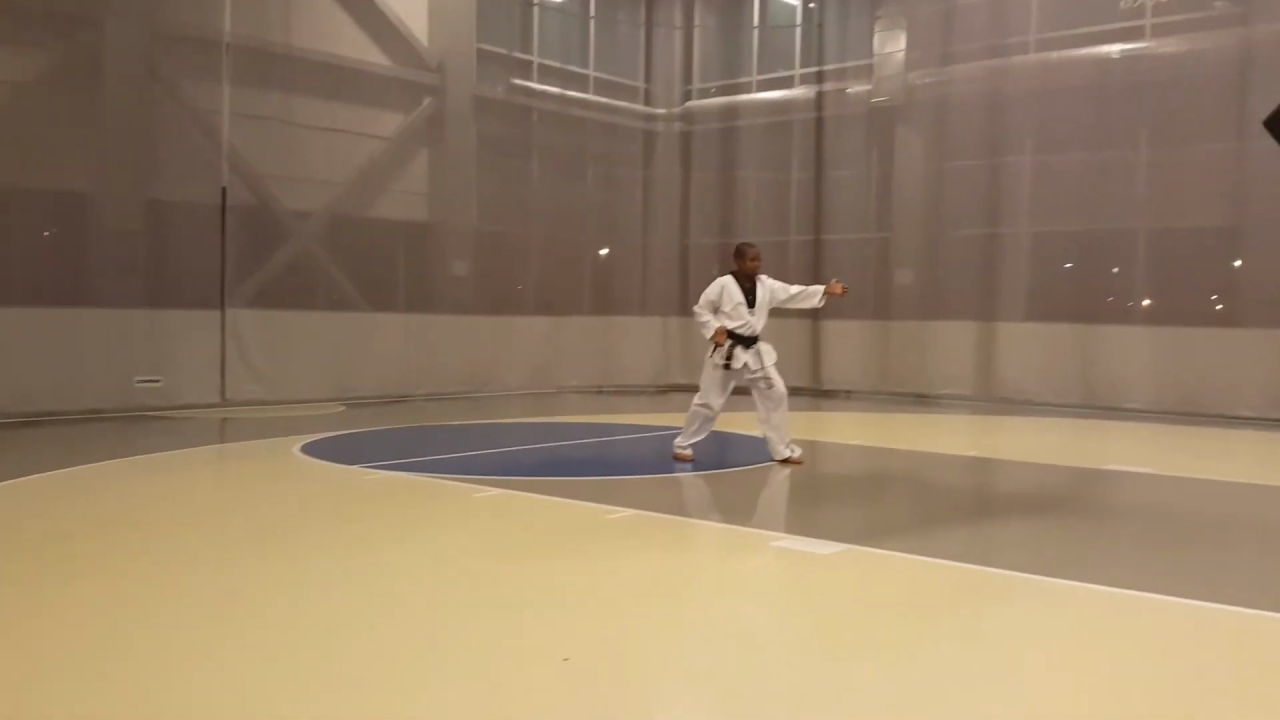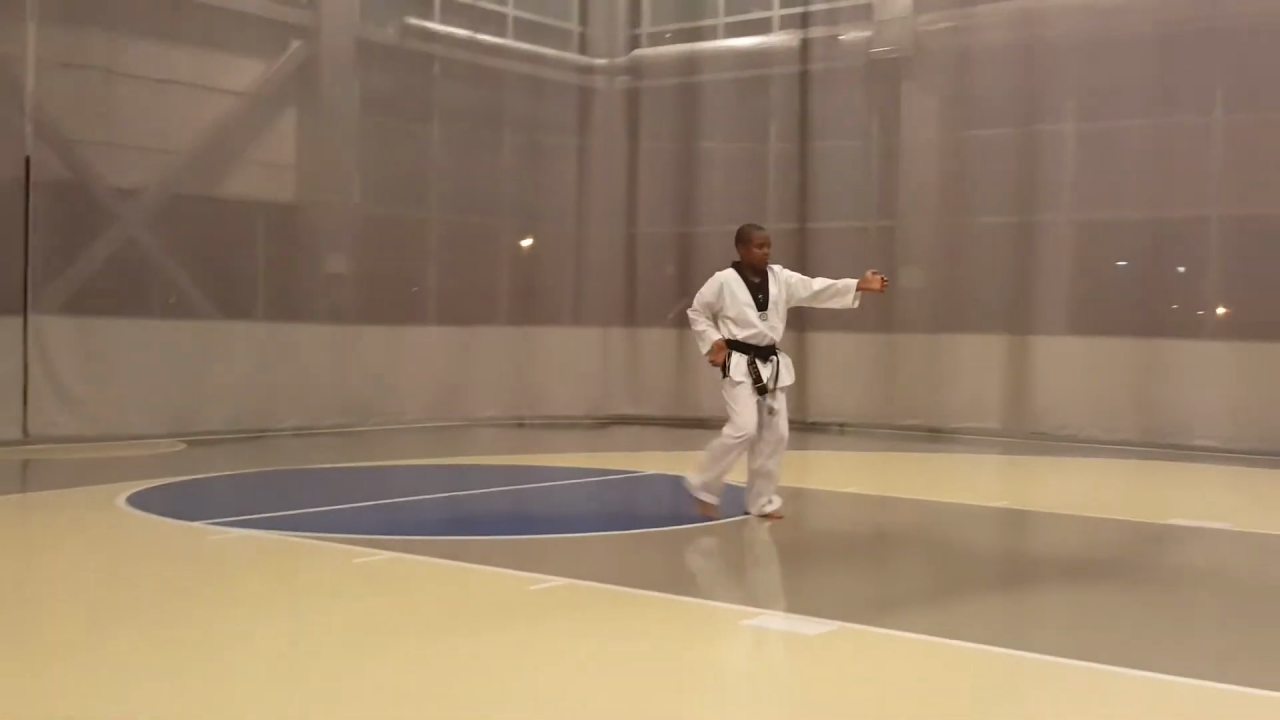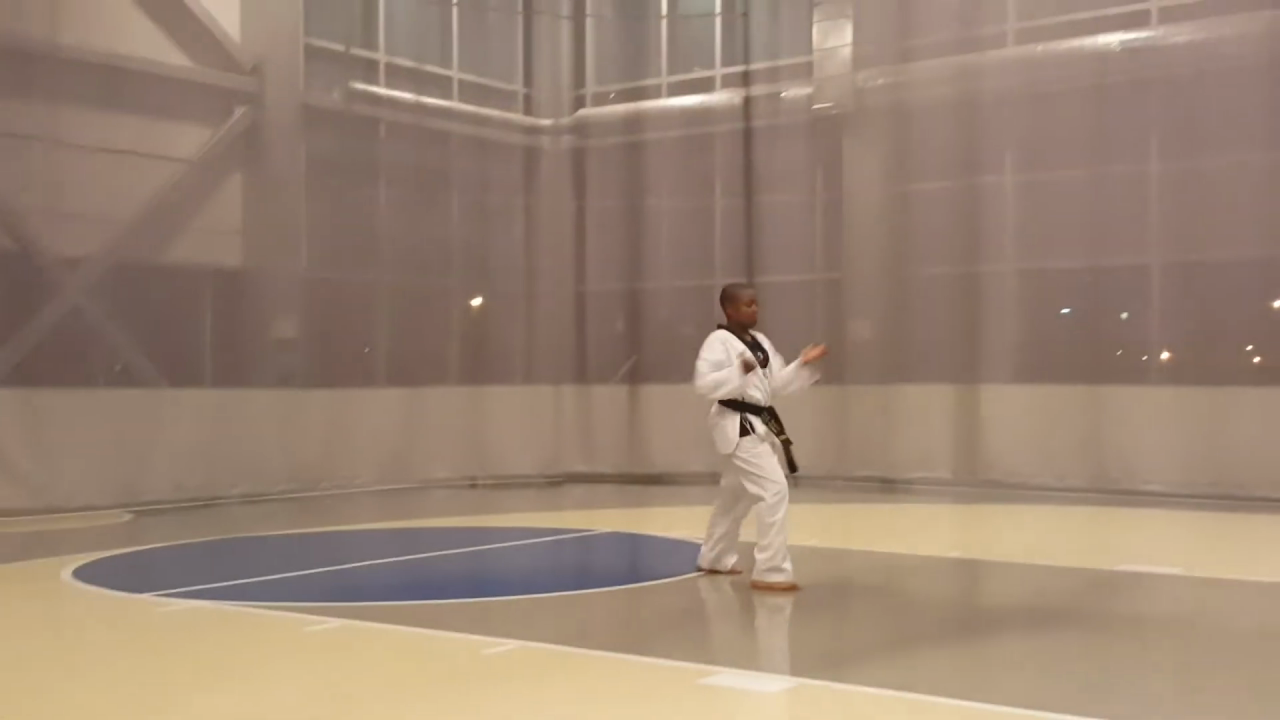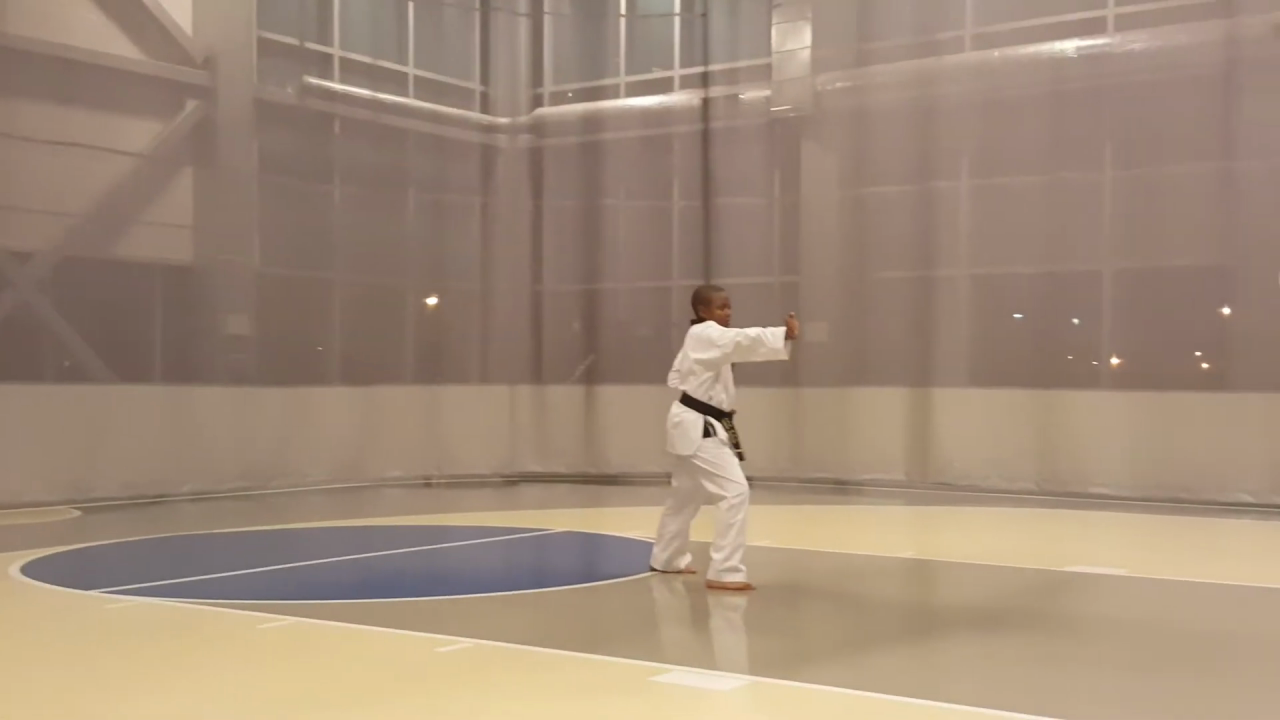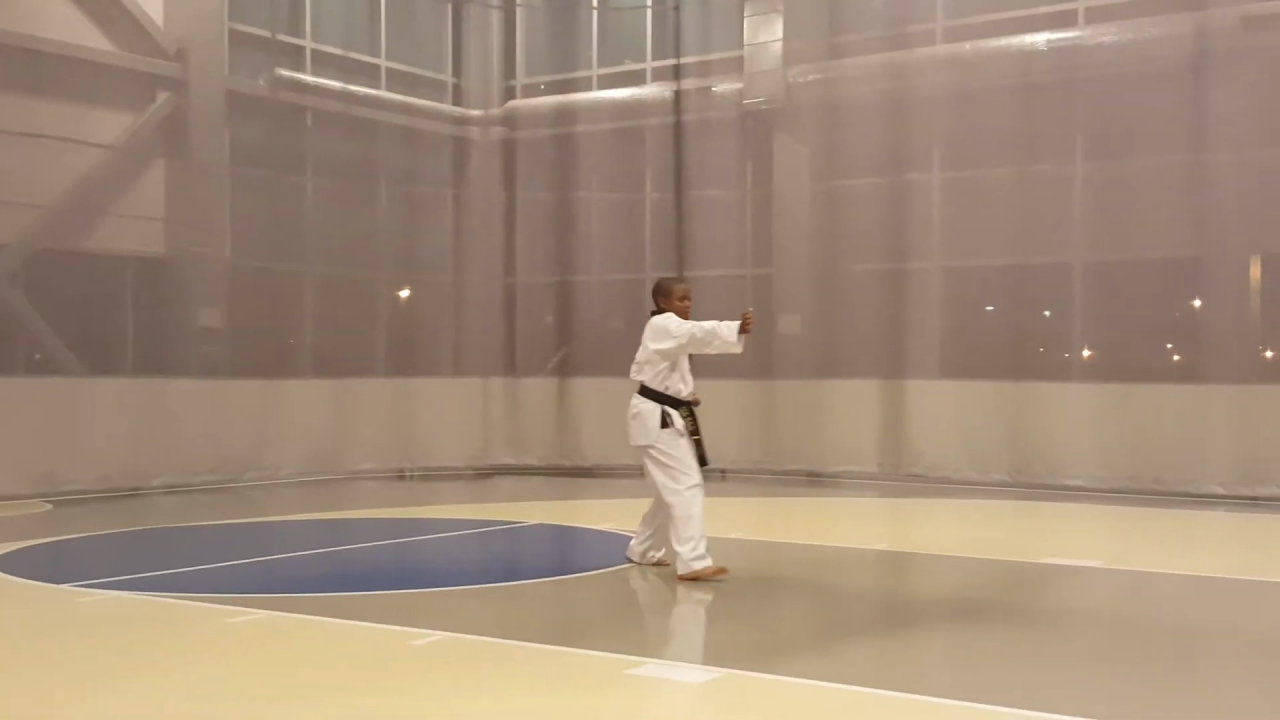
dt=0.4s
person 1, frame 1
left shoulder: (766, 285)
right shoulder: (723, 285)
right elbow: (701, 309)
right wrist: (715, 330)
left hip: (755, 351)
right hip: (727, 351)
left knee: (775, 394)
right knee: (708, 400)
person 1, frame 2
left shoulder: (780, 278)
right shoulder: (723, 282)
left elbow: (817, 290)
right elbow: (697, 313)
left wrist: (860, 285)
right wrist: (712, 342)
left hip: (772, 364)
right hip: (740, 365)
left knee: (775, 433)
right knee: (743, 429)
left ankle: (762, 500)
right ankle: (703, 487)
person 1, frame 3
left shoulder: (757, 341)
right shoulder: (719, 341)
left elbow: (780, 384)
right elbow: (705, 384)
left wrist: (805, 364)
right wrist: (738, 372)
left hip: (756, 425)
right hip: (740, 427)
left knee: (736, 496)
right knee: (773, 491)
left ankle: (714, 558)
right ankle: (770, 572)
person 1, frame 4
left shoulder: (700, 340)
right shoulder: (705, 335)
left elbow: (676, 378)
right elbow: (744, 341)
left wrist: (711, 401)
right wrist: (783, 335)
left hip: (695, 424)
right hip: (699, 428)
left knee: (685, 497)
right knee: (735, 492)
left ankle: (666, 558)
right ankle: (724, 572)
person 1, frame 5
left shoulder: (665, 331)
right shoulder: (663, 326)
left elbow: (638, 371)
right elbow: (700, 334)
left wrist: (681, 395)
right wrist: (737, 328)
left hip: (665, 416)
right hip: (656, 418)
left knee: (671, 487)
right knee: (685, 485)
left ankle: (645, 550)
right ankle: (694, 561)
